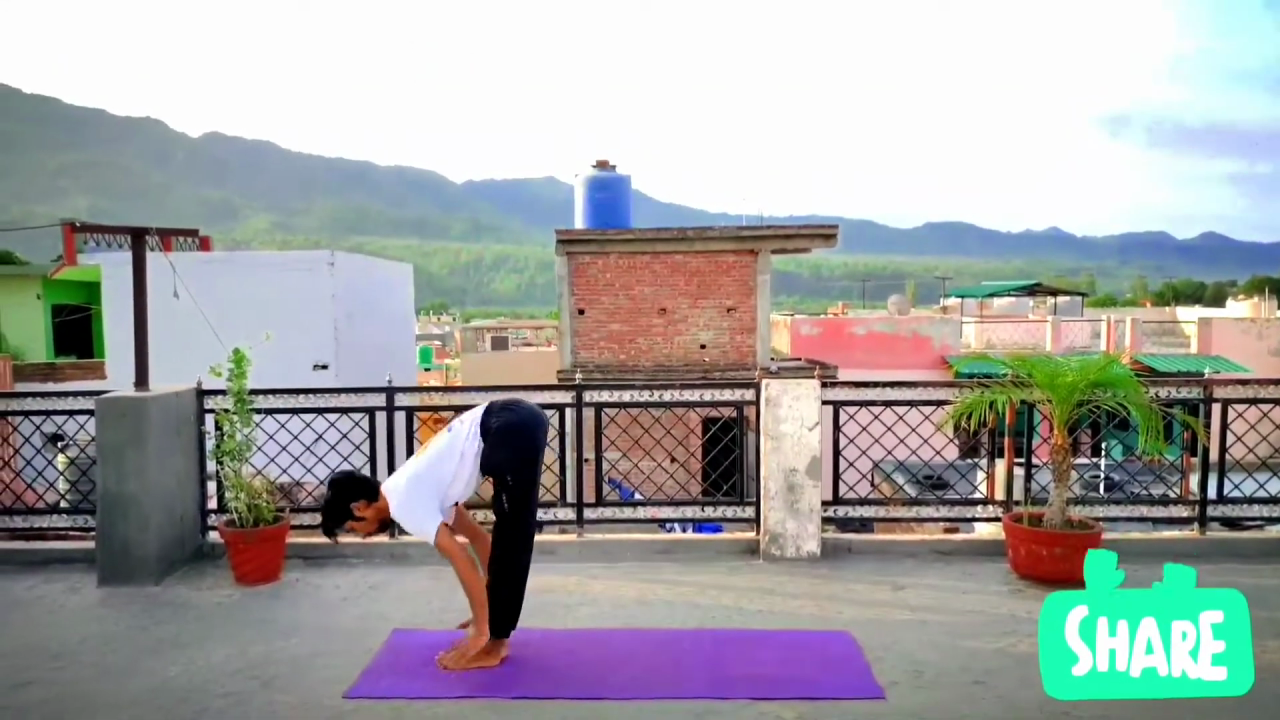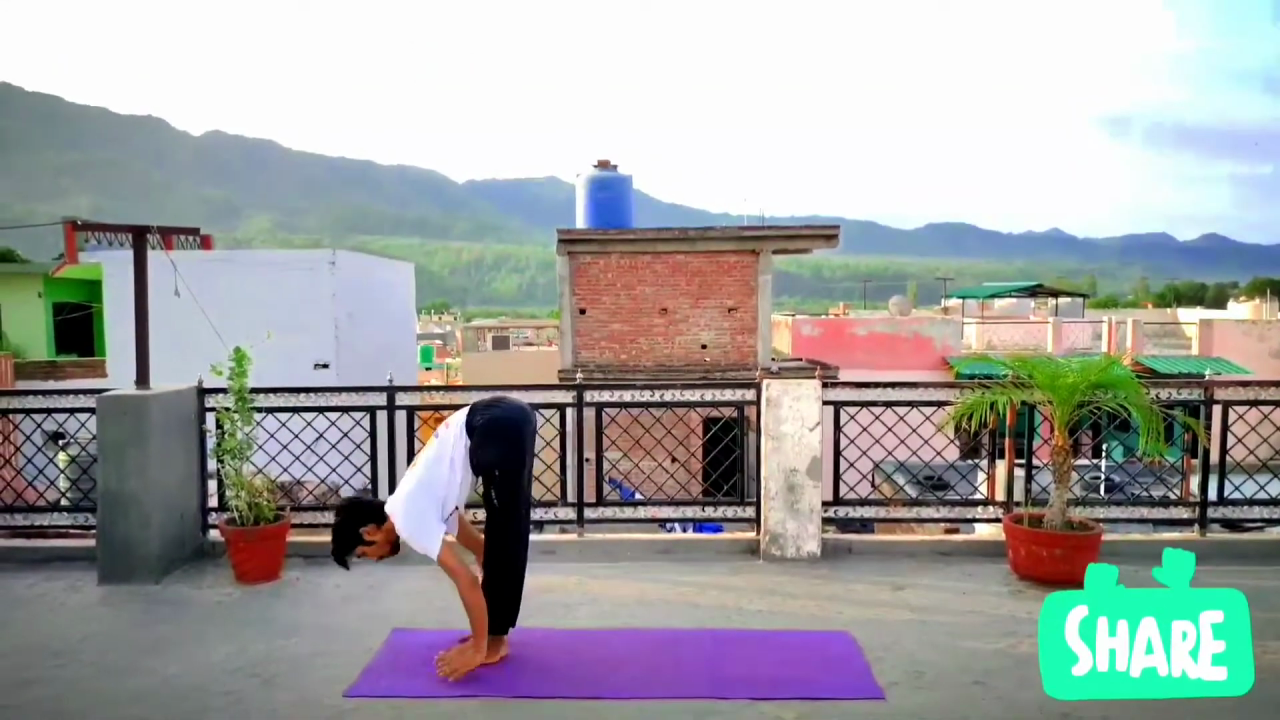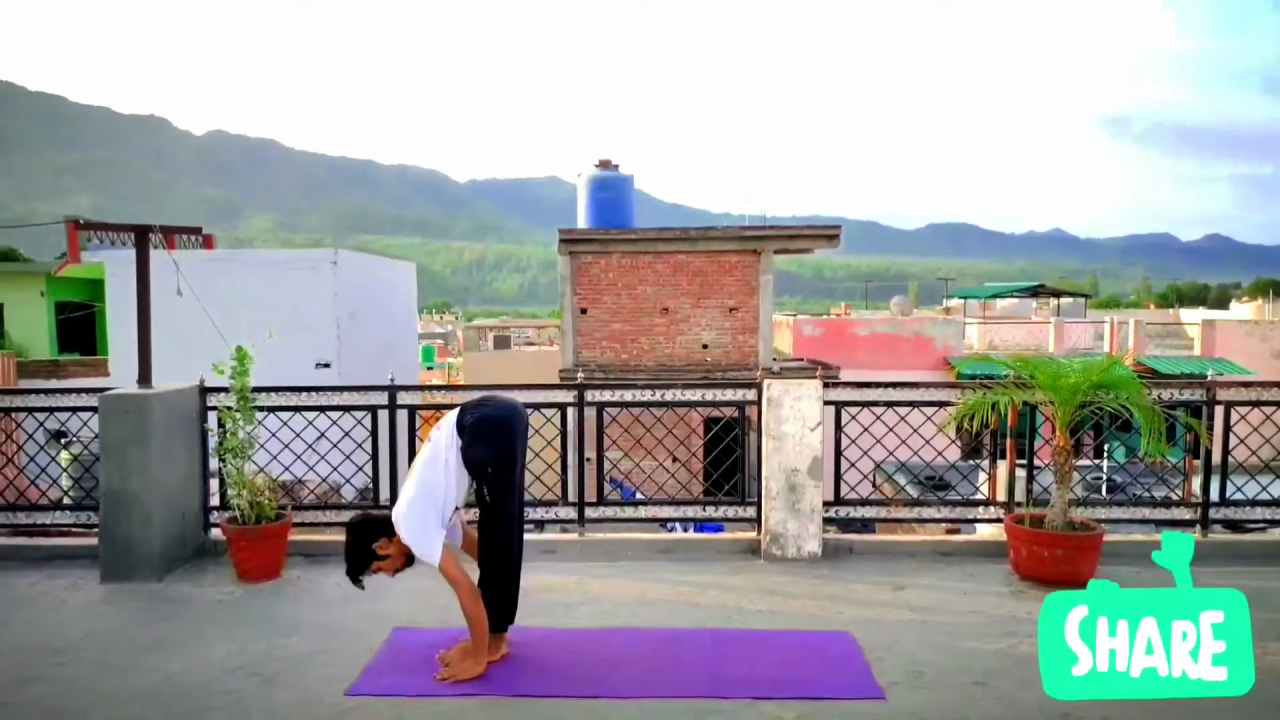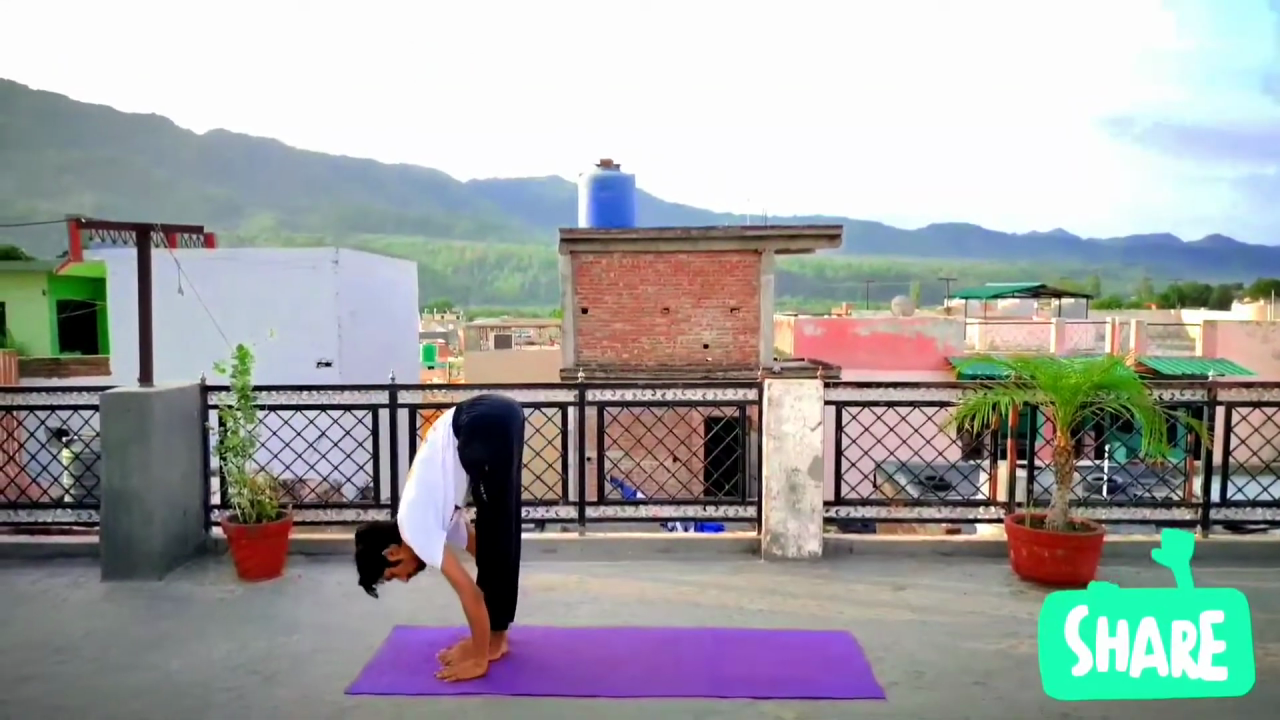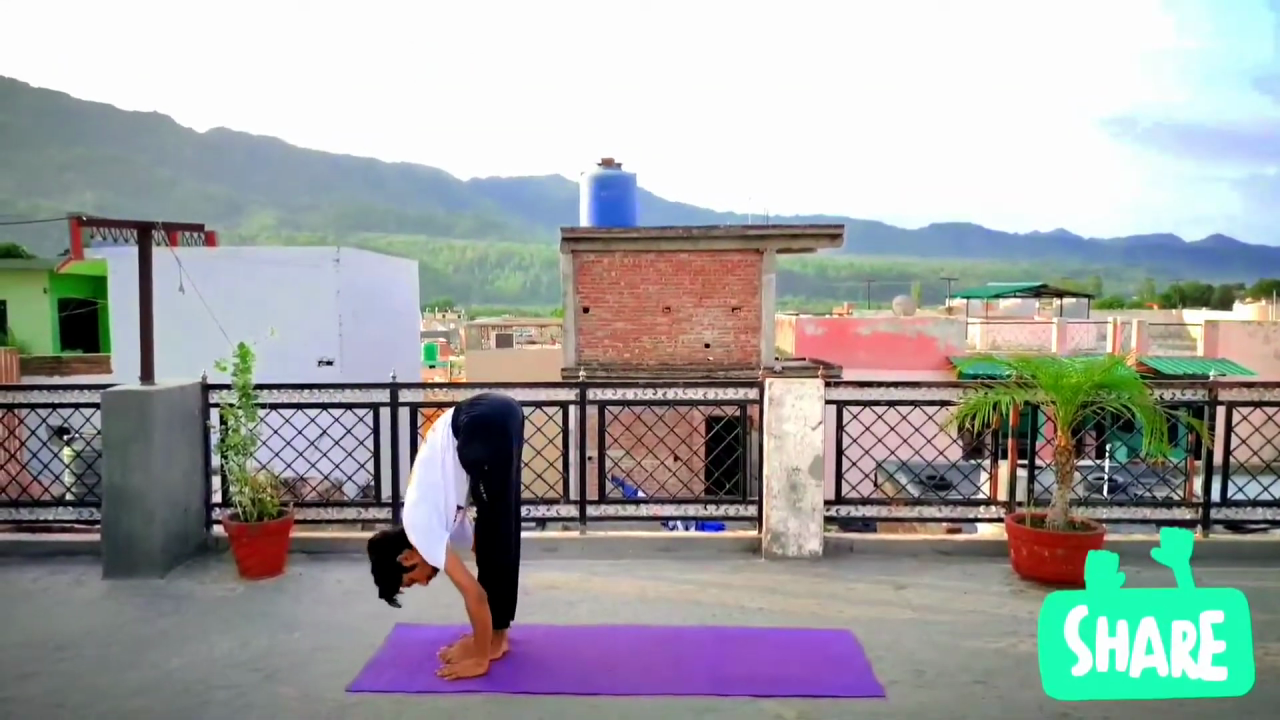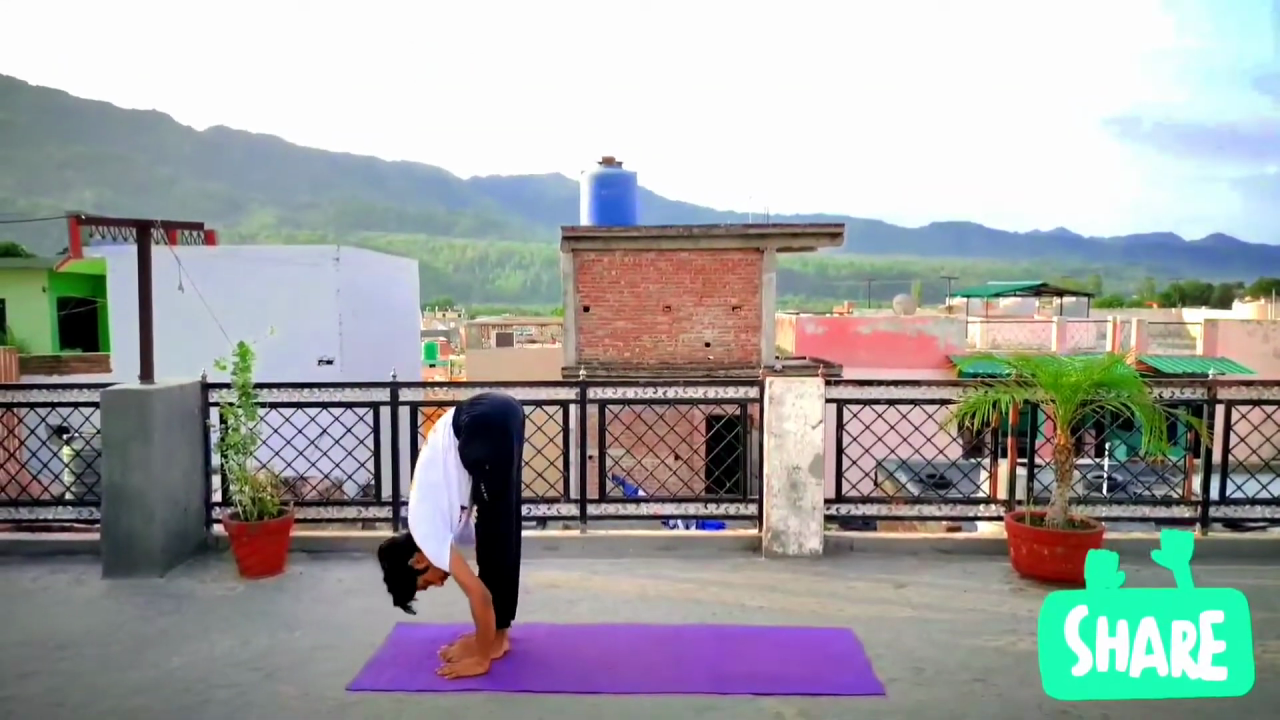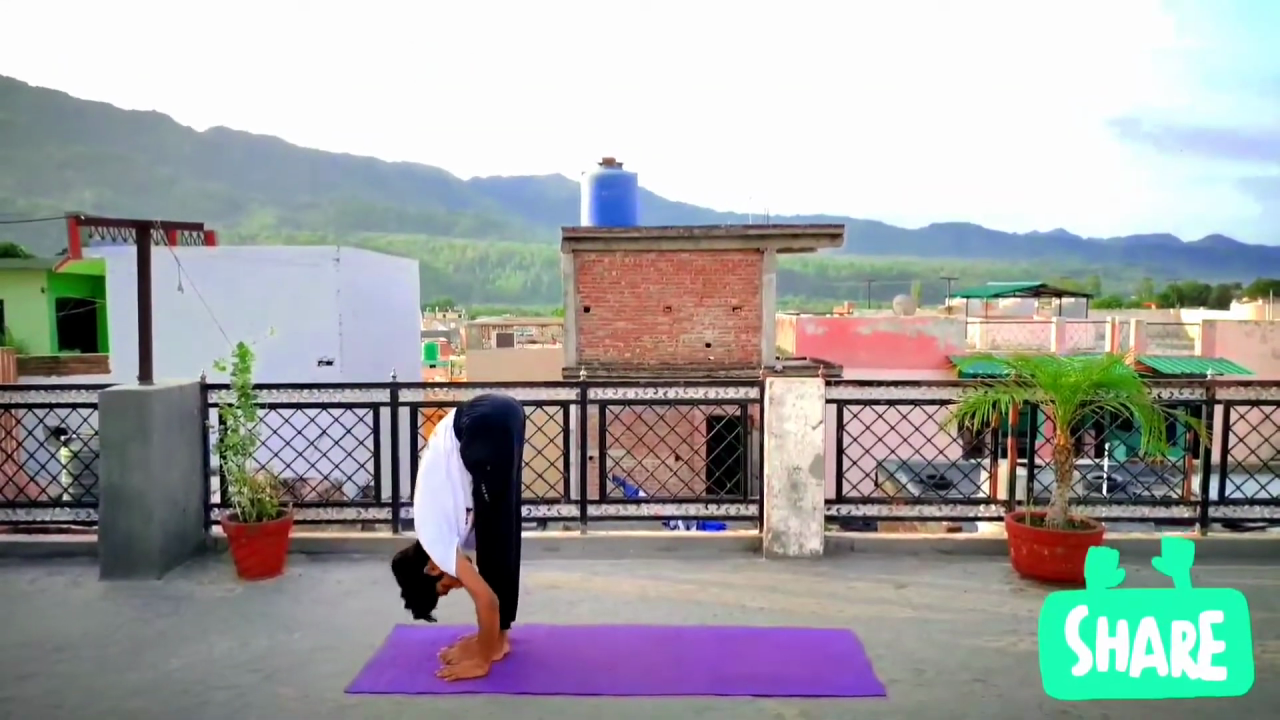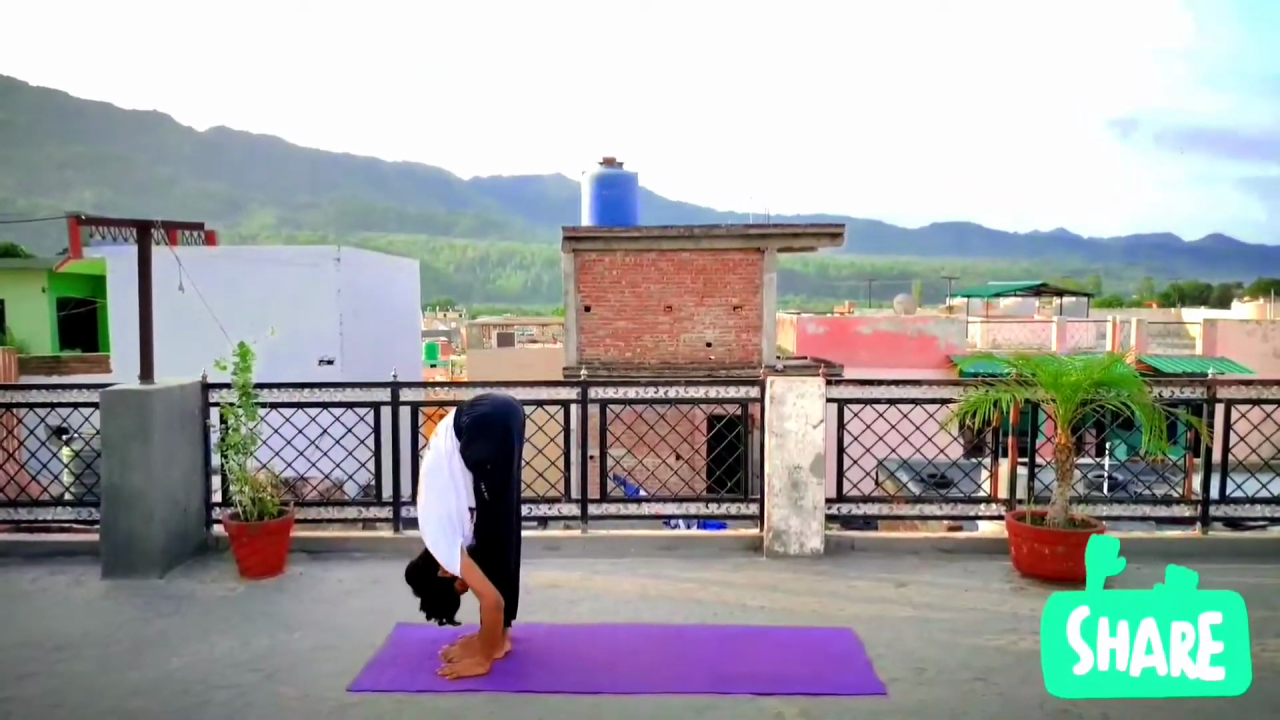
dt=0.1s
person 1, frame 1
left shoulder: (403, 503)
right shoulder: (406, 490)
left elbow: (463, 561)
right elbow: (478, 536)
left wrist: (481, 628)
left hip: (512, 430)
right hip: (515, 423)
left knee: (510, 536)
right knee: (509, 536)
left ankle: (492, 644)
right ankle: (496, 637)
person 1, frame 2
left shoulder: (407, 519)
right shoulder: (412, 506)
left elbow: (466, 580)
right elbow: (478, 545)
left wrist: (479, 646)
left hip: (499, 428)
right hip: (504, 420)
left knee: (503, 535)
right knee: (503, 535)
left ankle: (492, 643)
right ankle: (494, 635)
person 1, frame 3
left shoulder: (410, 526)
right shoulder: (417, 515)
left elbow: (467, 589)
right elbow: (478, 548)
left wrist: (478, 658)
left hip: (489, 426)
right hip: (496, 418)
left knee: (496, 536)
right knee: (501, 535)
left ankle: (492, 643)
right ankle: (494, 635)
person 1, frame 4
left shoulder: (414, 528)
right shoulder: (423, 517)
left elbow: (470, 592)
right elbow: (479, 547)
left wrist: (479, 659)
left hip: (485, 425)
right hip: (494, 416)
left knee: (494, 535)
right knee: (498, 534)
left ankle: (492, 640)
right ankle: (494, 633)
person 1, frame 5
left shoulder: (420, 531)
right shoulder: (433, 519)
left elbow: (474, 593)
left wrist: (481, 658)
left hip: (485, 425)
right hip: (493, 416)
left knee: (494, 535)
right knee: (499, 533)
left ankle: (493, 639)
right ankle: (495, 632)
person 1, frame 6
left shoulder: (427, 534)
right shoulder: (436, 522)
left elbow: (480, 594)
left wrist: (482, 658)
left hip: (485, 424)
right hip: (493, 415)
left knee: (494, 533)
right knee: (501, 531)
left ankle: (494, 639)
right ankle: (496, 631)
person 1, frame 7
left shoulder: (434, 539)
right shoulder: (439, 529)
left elbow: (486, 598)
left wrist: (482, 660)
right hip: (493, 416)
right knee: (500, 532)
left ankle: (494, 642)
right ankle: (497, 634)
person 1, frame 8
left shoulder: (440, 540)
left elbow: (492, 599)
left wrist: (484, 658)
right knee: (501, 531)
left ankle: (496, 639)
right ankle: (497, 633)
